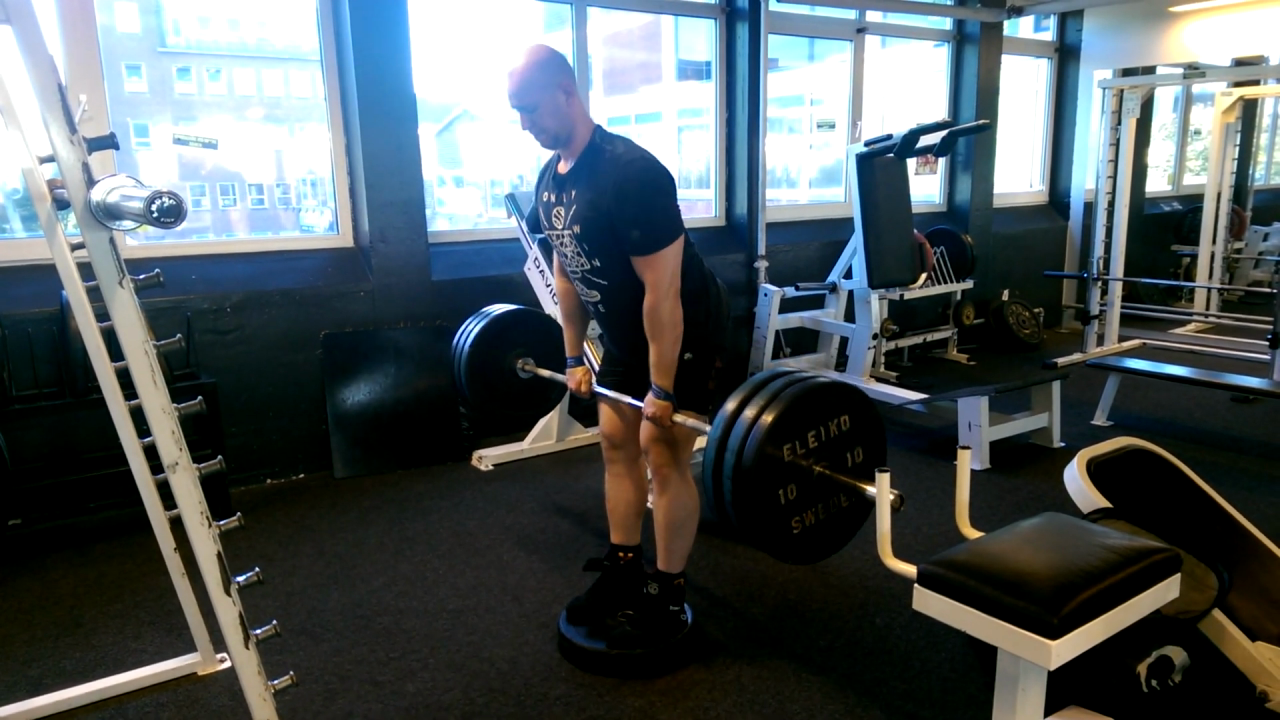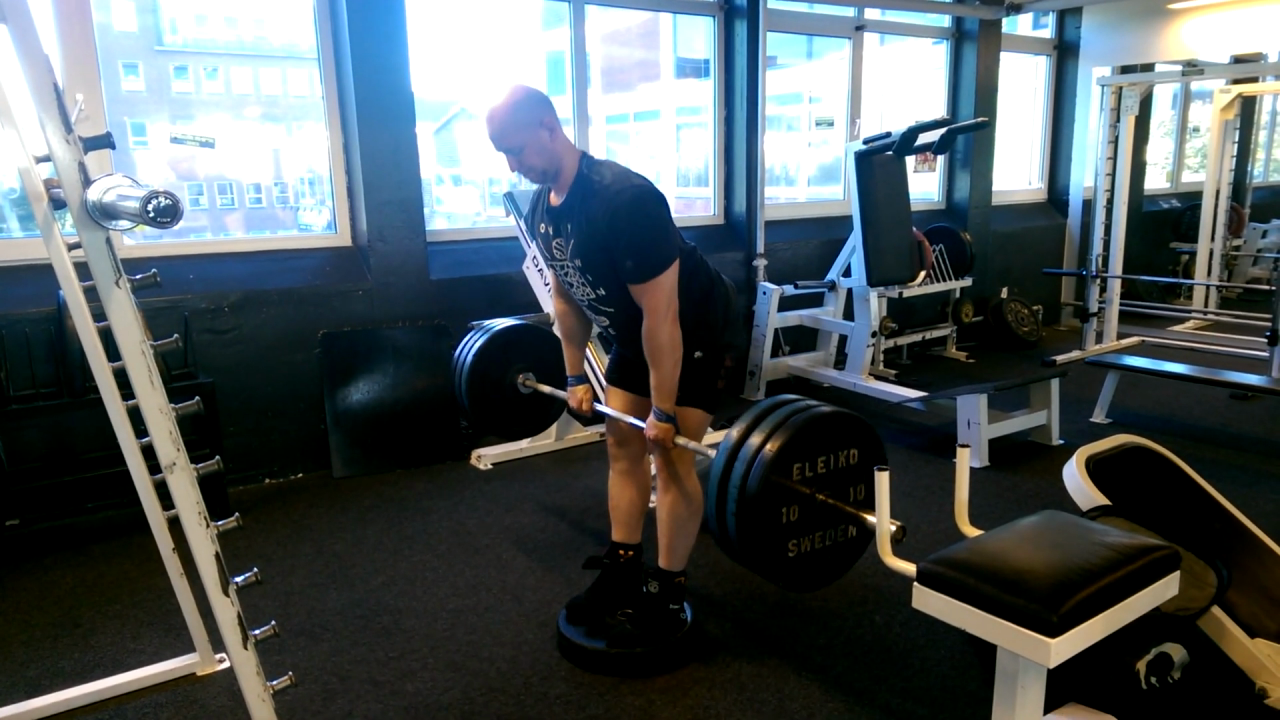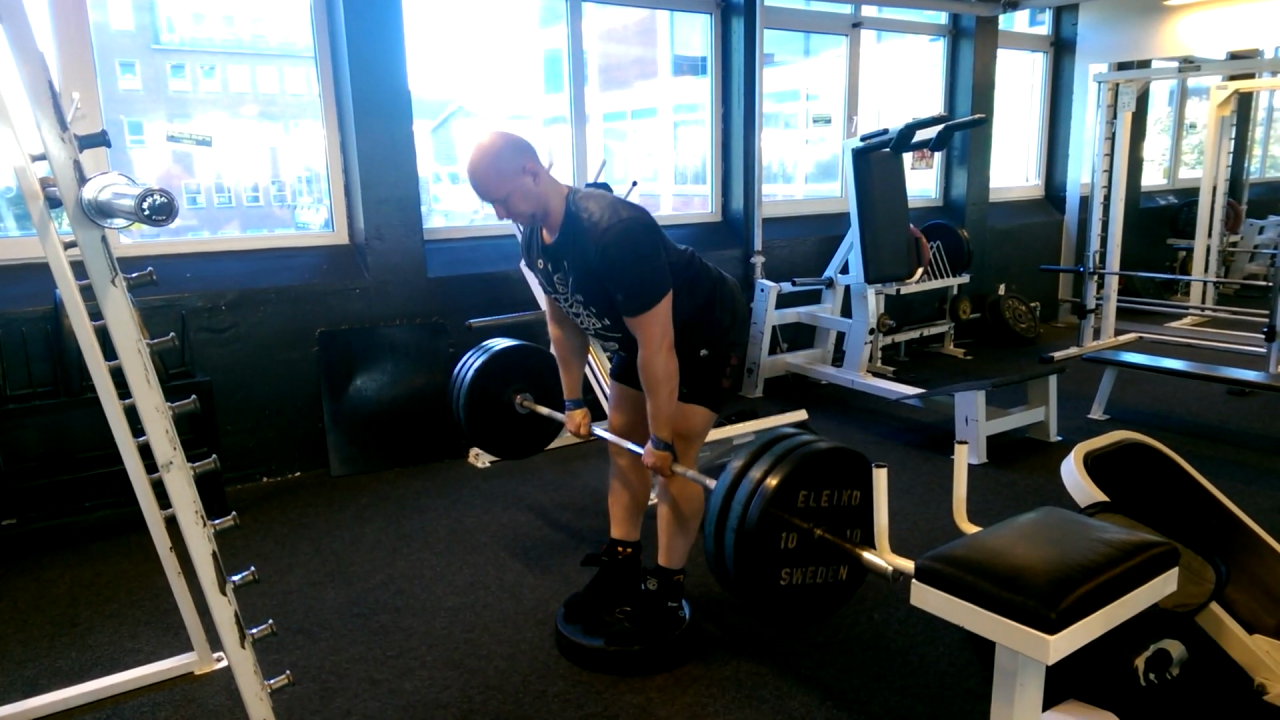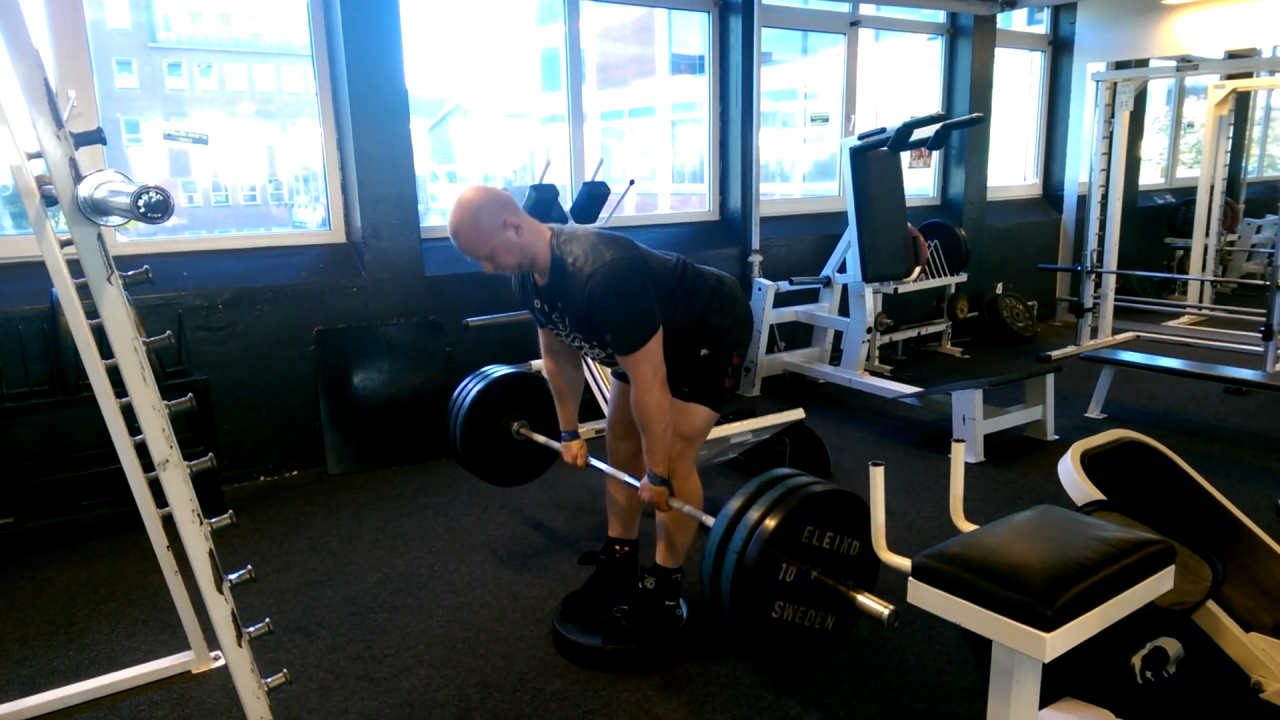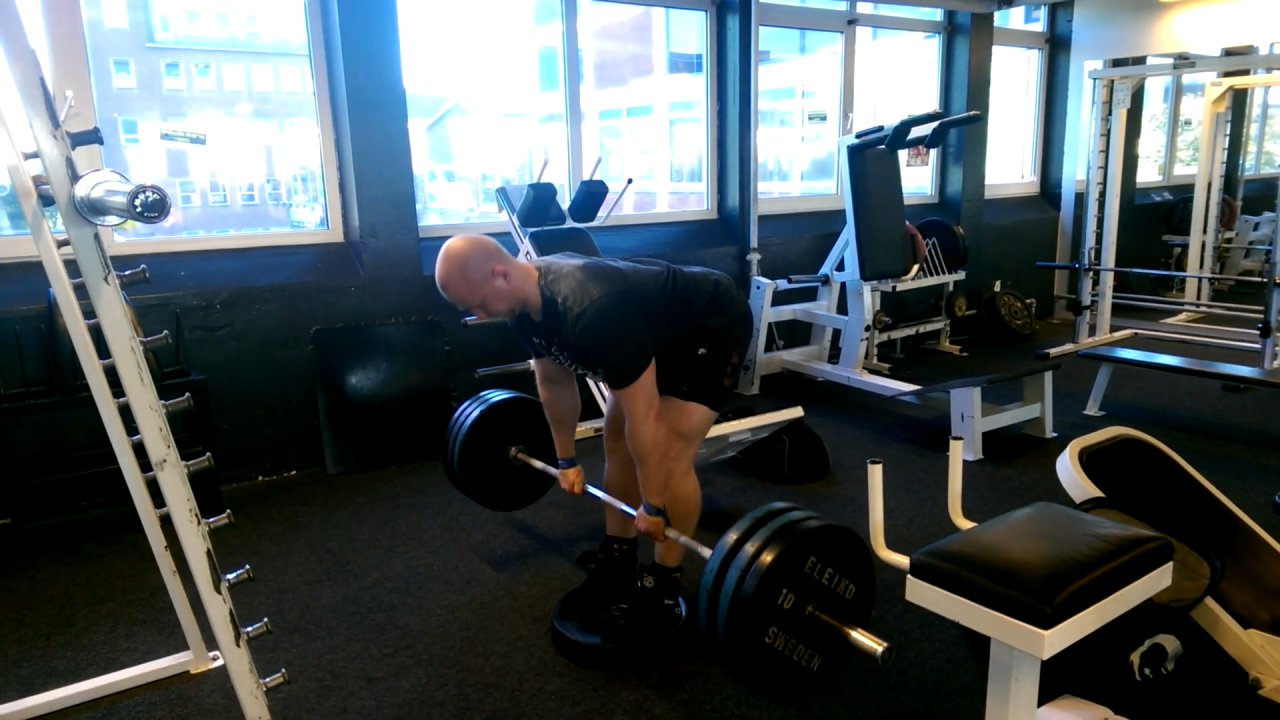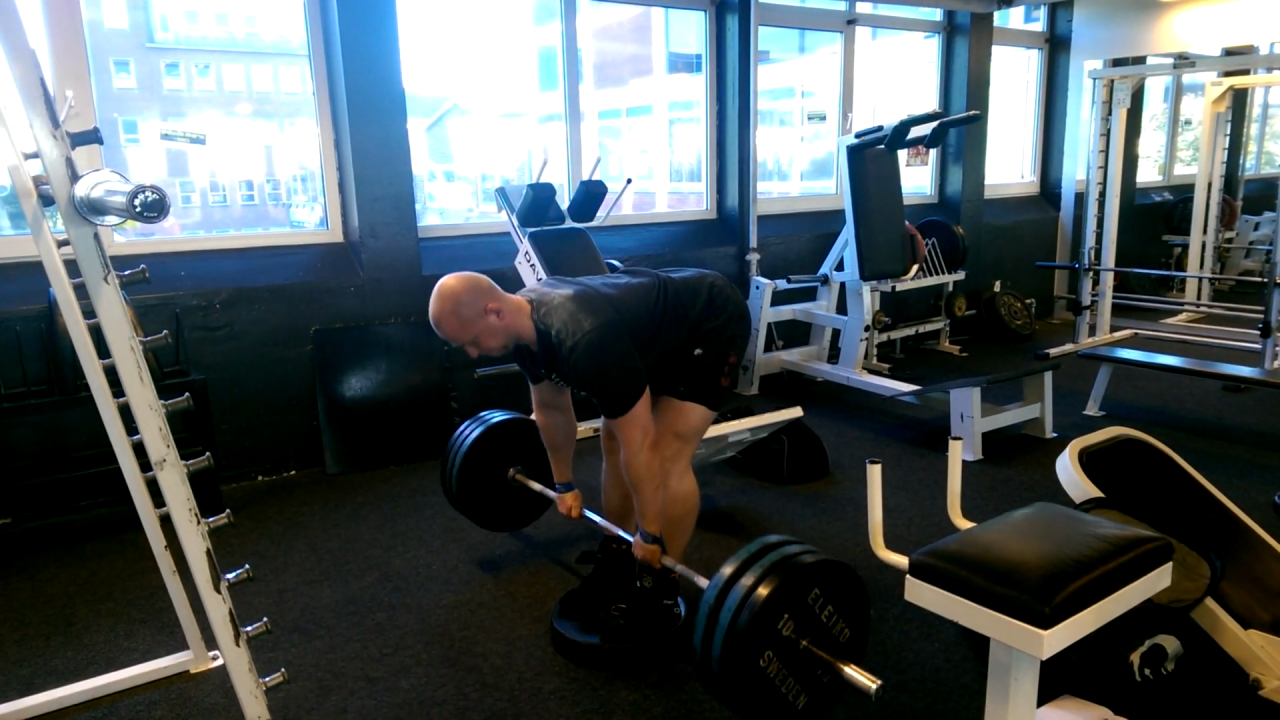
dt=0.4s
person 1, frame 1
left shoulder: (632, 174)
right shoulder: (549, 180)
left elbow: (663, 292)
right elbow: (566, 272)
left wrist: (662, 389)
right wrist: (573, 357)
left hip: (684, 332)
right hip: (623, 333)
left knee: (664, 455)
right knee: (616, 446)
left ankle: (667, 596)
right ankle: (622, 573)
person 1, frame 2
left shoulder: (625, 200)
right shoulder: (541, 208)
left elbow: (662, 316)
right elbow: (566, 294)
left wrist: (663, 412)
right wrist: (575, 376)
left hip: (695, 328)
right hip: (634, 334)
left knee: (671, 455)
right knee: (622, 443)
left ankle: (667, 595)
right ankle: (622, 572)
person 1, frame 3
left shoulder: (617, 233)
right shoulder: (535, 239)
left elbow: (657, 347)
right elbow: (564, 322)
left wrist: (662, 440)
right wrist: (573, 400)
left hip: (707, 331)
right hip: (640, 335)
left knee: (674, 458)
right knee: (622, 442)
left ankle: (666, 593)
right ankle: (621, 569)
person 1, frame 4
left shoulder: (604, 274)
right shoulder: (529, 277)
left elbow: (650, 384)
right elbow: (559, 355)
left wrist: (655, 476)
right wrist: (569, 432)
left hip: (712, 330)
right hip: (647, 342)
left knee: (673, 457)
right knee: (620, 443)
left ankle: (663, 593)
right ankle: (618, 569)
person 1, frame 5
left shoulder: (594, 311)
right shoulder: (525, 305)
left elbow: (644, 416)
right elbow: (555, 382)
left wrist: (652, 507)
right wrist: (566, 460)
left hip: (713, 327)
right hip: (661, 329)
left knee: (671, 454)
right knee: (617, 438)
left ankle: (662, 591)
right ankle: (616, 567)
person 1, frame 6
left shoulder: (588, 340)
right shoulder: (524, 324)
left elbow: (641, 445)
right elbow: (551, 409)
left wrist: (649, 534)
right wrist: (564, 485)
left hip: (712, 326)
right hip: (662, 323)
left knee: (668, 455)
right knee: (612, 439)
left ankle: (661, 591)
right ankle: (615, 567)
